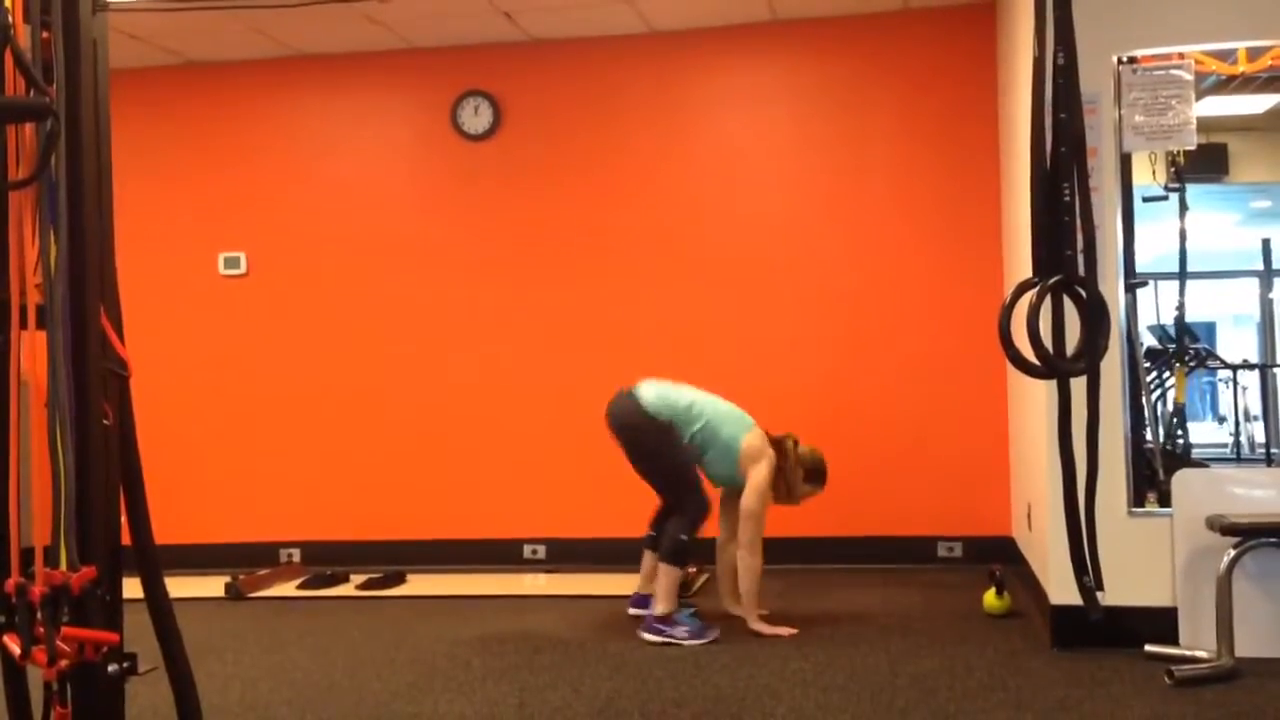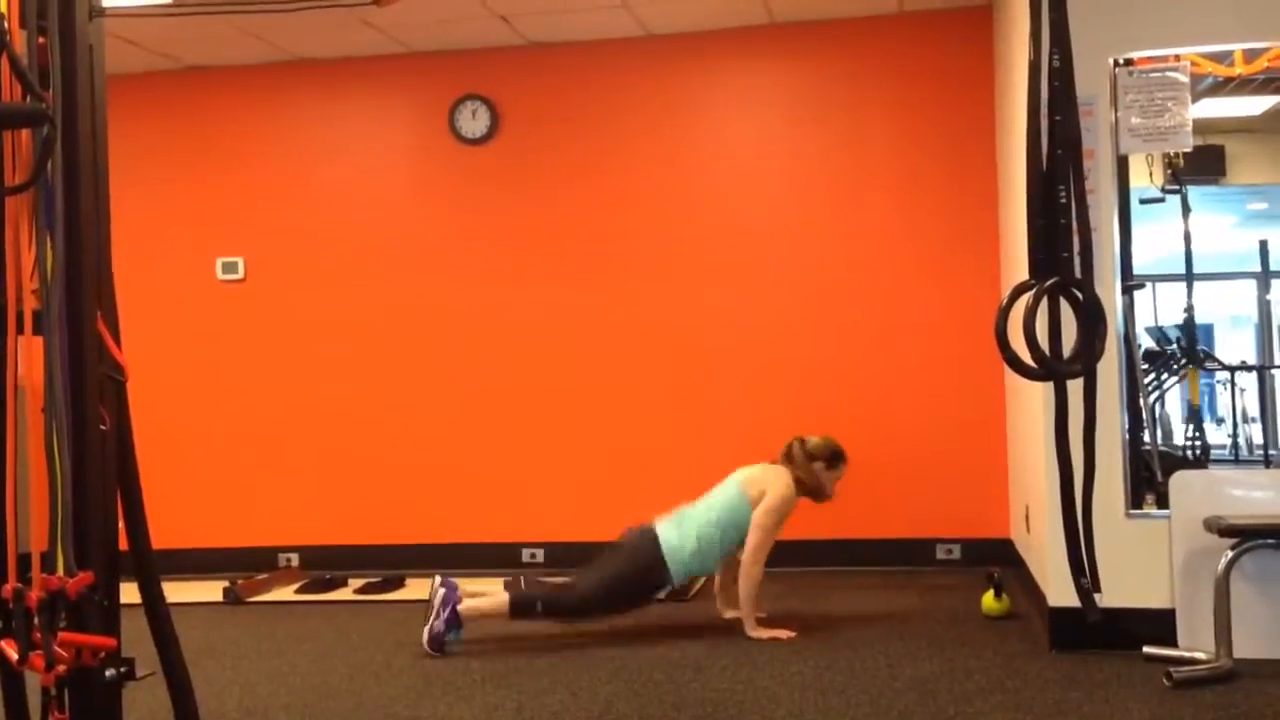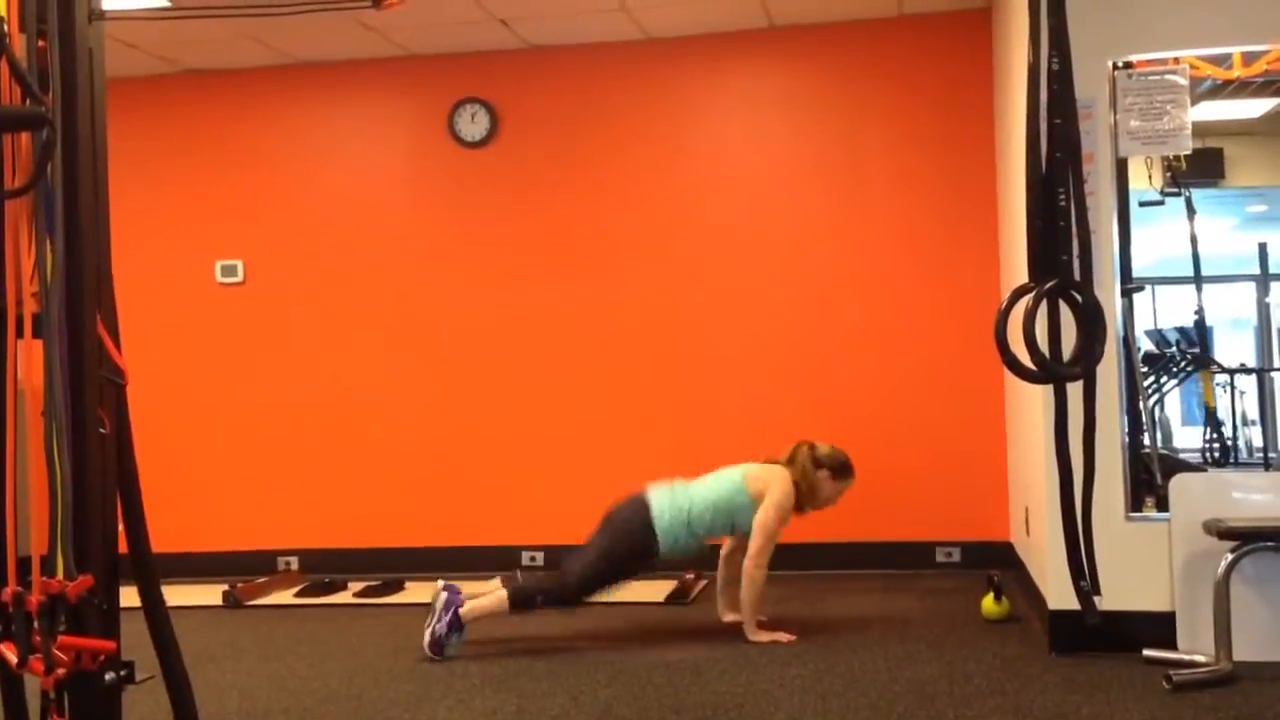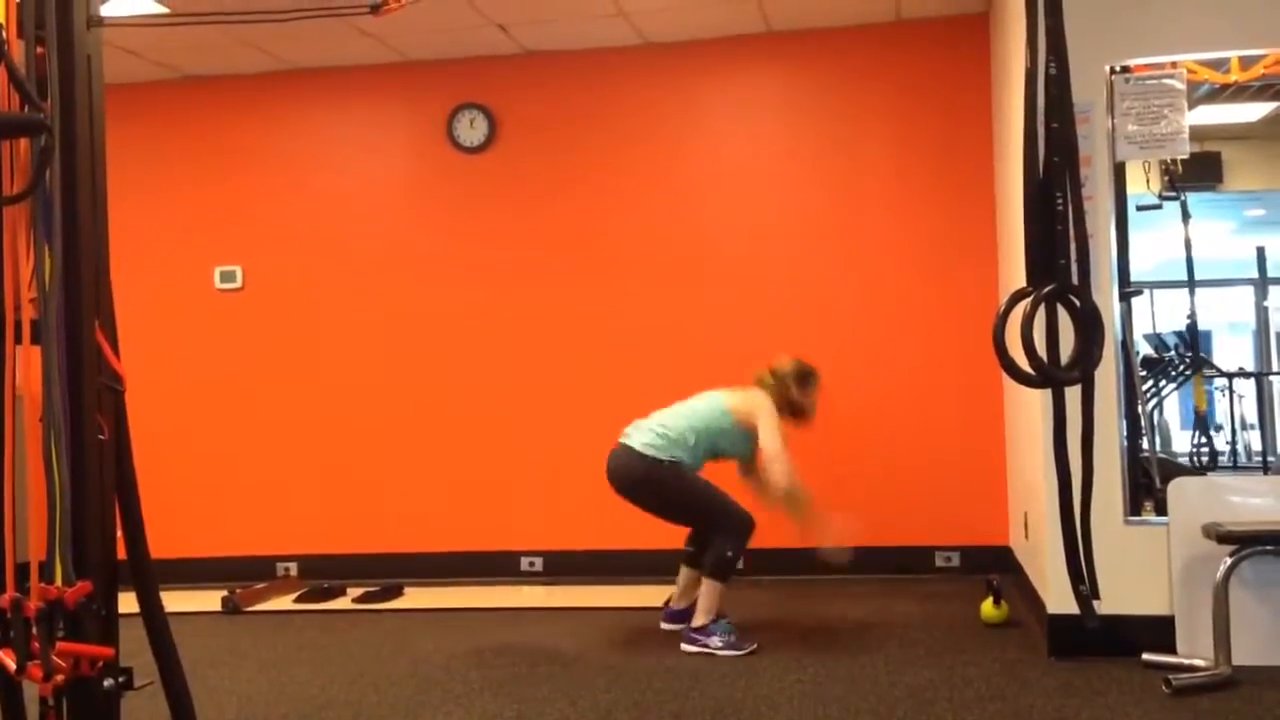
dt=0.5s
person 1, frame 1
left shoulder: (748, 463)
right shoulder: (761, 464)
left elbow: (730, 538)
right elbow: (747, 547)
left wrist: (730, 600)
right wrist: (753, 618)
left hip: (634, 406)
right hip: (639, 414)
left knee: (679, 504)
right knee: (692, 507)
left ankle: (645, 593)
right ankle: (661, 617)
person 1, frame 2
left shoulder: (765, 477)
right shoulder: (784, 488)
left elbow: (730, 545)
right elbow: (752, 558)
left wrist: (728, 606)
right wrist: (752, 625)
left hip: (656, 544)
right hip: (659, 559)
left knee: (565, 596)
right knee: (567, 600)
left ankle: (456, 594)
right ankle: (458, 609)
person 1, frame 3
left shoulder: (769, 480)
right shoulder: (783, 489)
left elbow: (732, 553)
right elbow: (754, 562)
left wrist: (730, 610)
right wrist: (752, 628)
left hip: (645, 510)
right hip: (645, 525)
left knee: (563, 581)
right knee: (565, 589)
left ankle: (455, 596)
right ankle: (458, 611)
person 1, frame 4
left shoulder: (751, 406)
right shoulder: (763, 408)
left elbow: (756, 475)
right elbow: (782, 482)
left wrist: (803, 506)
left hip: (633, 459)
right hip: (639, 467)
left knee: (713, 516)
right knee: (733, 525)
left ankle: (679, 607)
right ankle: (702, 629)
